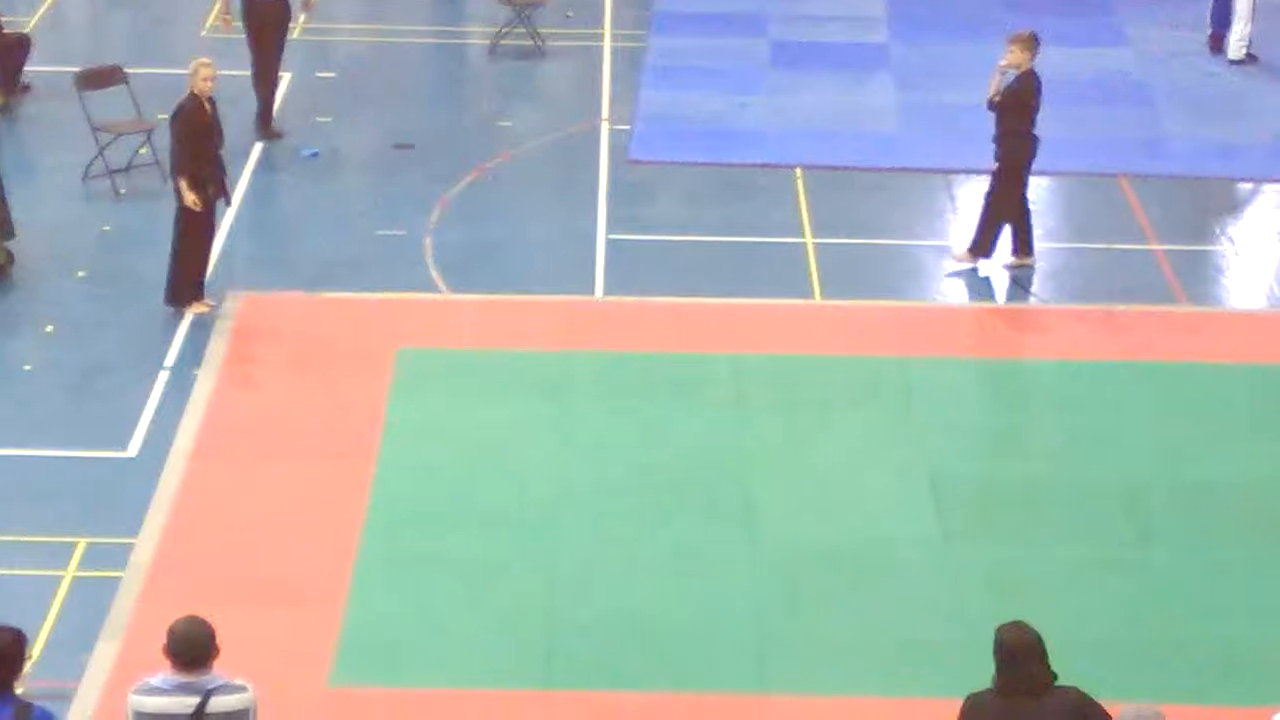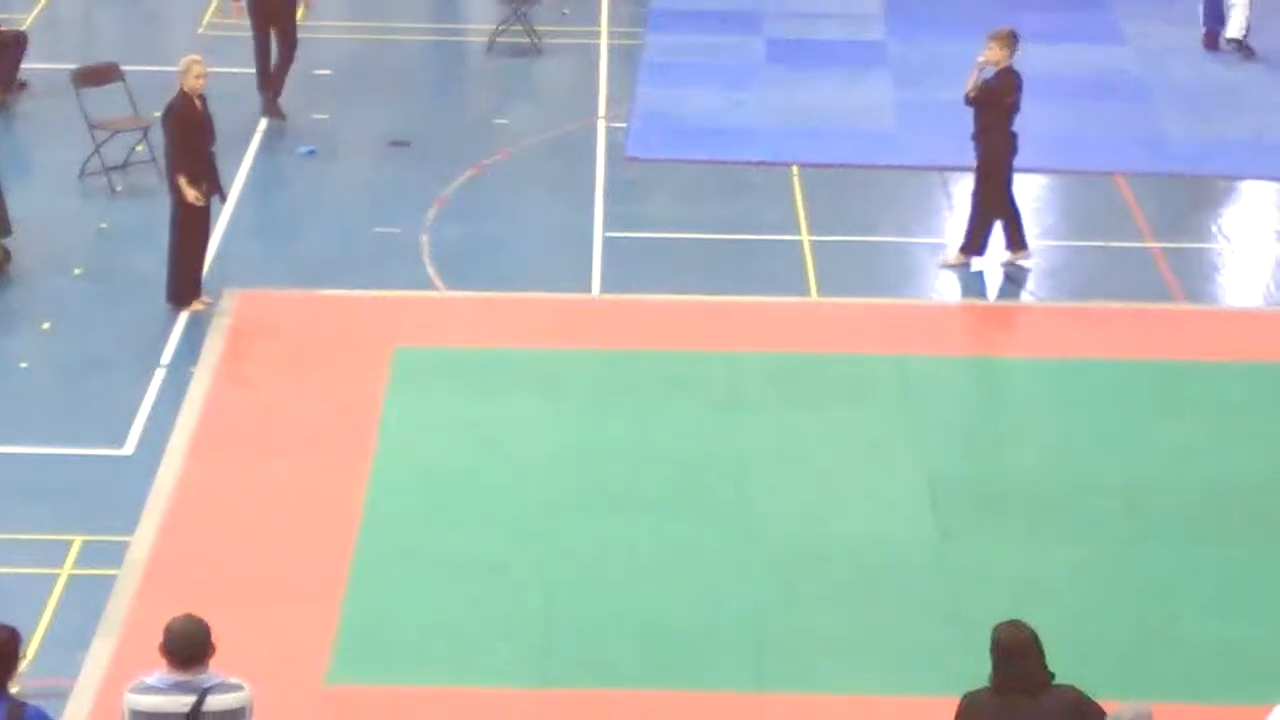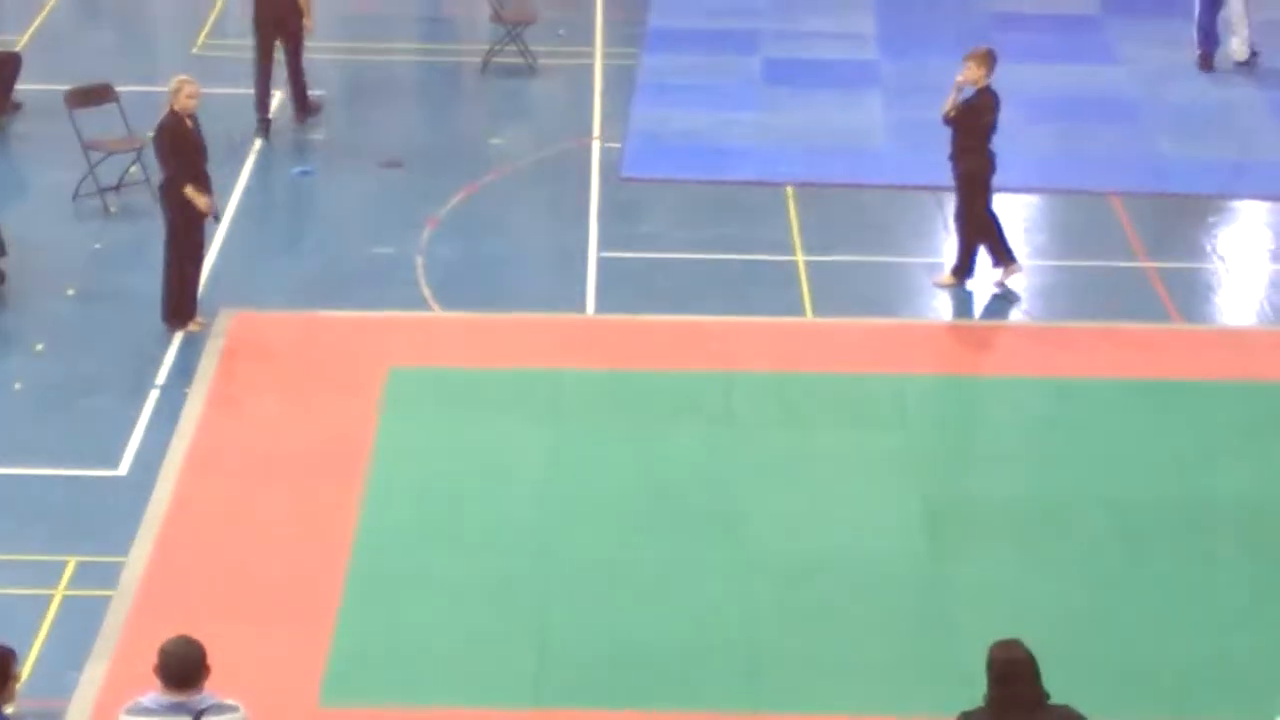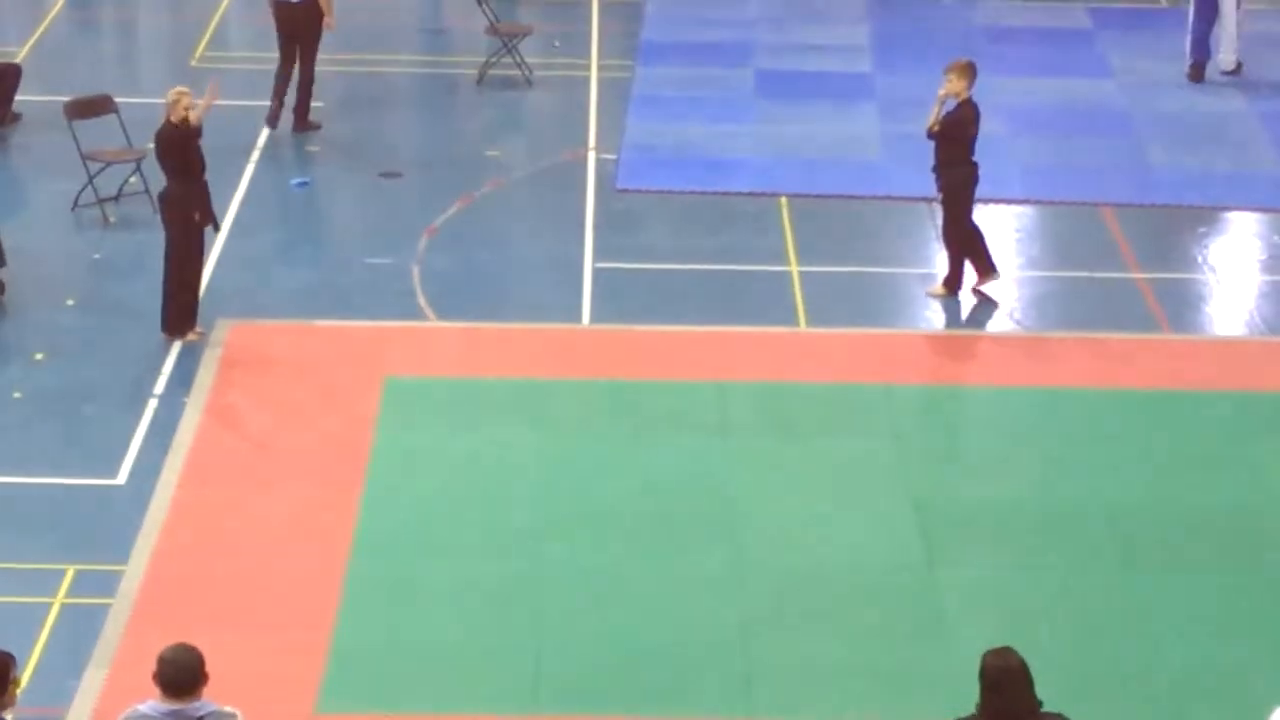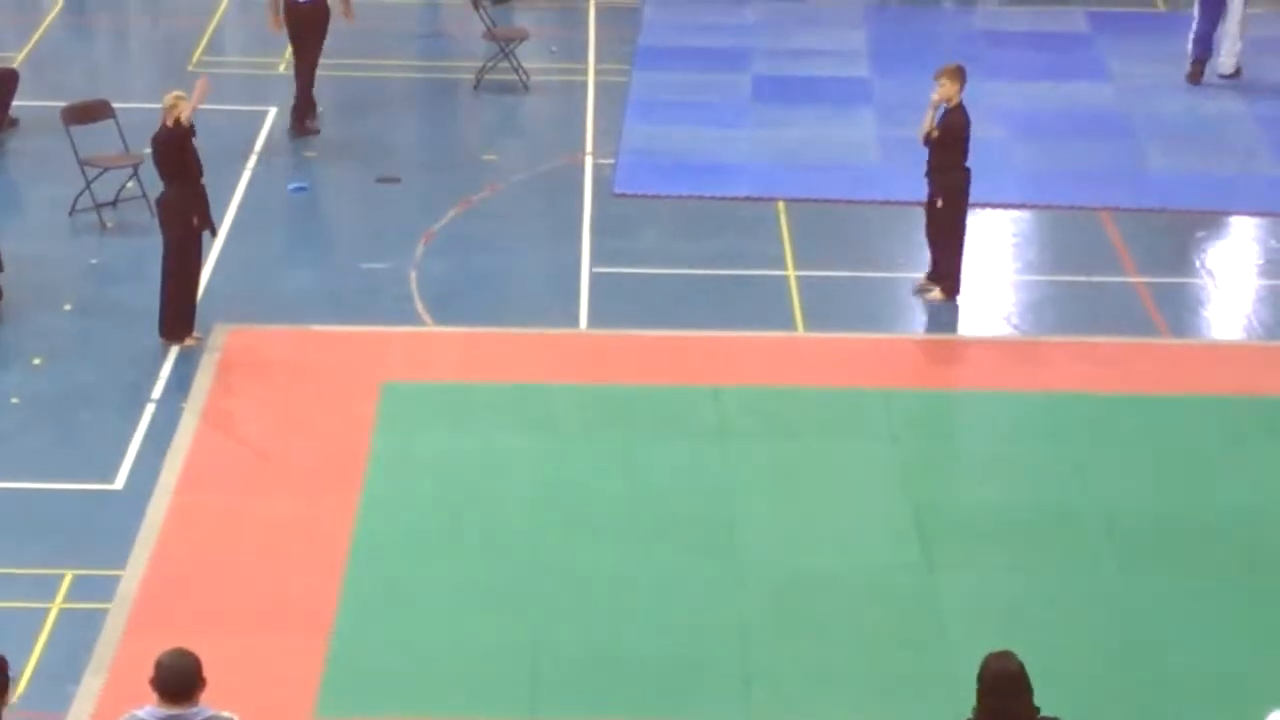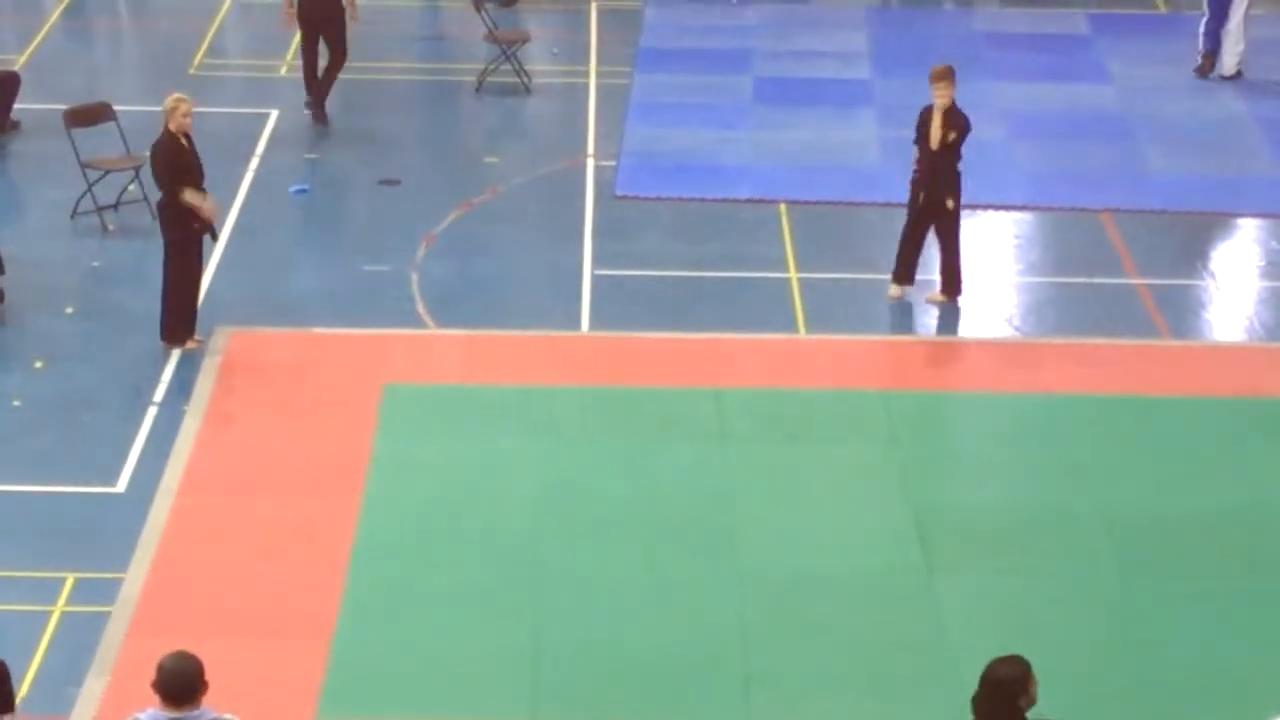
dt=0.3s
person 1, frame 1
left shoulder: (209, 104)
right shoulder: (185, 110)
right elbow: (178, 154)
left wrist: (218, 180)
right wrist: (185, 190)
left hip: (208, 180)
right hip: (192, 183)
left knee: (204, 238)
right knee: (188, 239)
left ankle: (196, 293)
right ankle: (182, 298)
person 1, frame 2
left shoulder: (200, 102)
right shoulder: (176, 109)
right elbow: (173, 153)
left wrist: (210, 179)
right wrist: (184, 186)
left hip: (202, 177)
right hip: (186, 180)
left knee: (199, 237)
right knee: (186, 238)
left ankle: (193, 292)
right ankle: (182, 297)
person 1, frame 3
left shoulder: (191, 121)
right shoulder: (167, 128)
right elbow: (172, 171)
left wrist: (202, 195)
right wrist: (194, 196)
left hip: (195, 195)
right hip: (180, 199)
left knee: (193, 256)
right knee: (180, 257)
left ankle: (187, 313)
right ankle: (177, 317)
person 1, frame 4
left shoulder: (183, 133)
right shoulder: (166, 136)
right elbow: (187, 128)
right wrist: (204, 107)
left hip: (192, 204)
right hip: (178, 206)
left knee: (193, 266)
right knee: (179, 266)
left ankle: (187, 322)
right ankle: (176, 327)
person 1, frame 5
left shoulder: (181, 136)
right shoulder: (162, 140)
right elbow: (179, 127)
right wrist: (194, 102)
left hip: (189, 208)
right hip: (175, 211)
left knee: (190, 270)
right knee: (177, 271)
left ankle: (184, 327)
right ankle: (173, 332)
person 1, frame 6
left shoulder: (185, 140)
right shoulder: (162, 147)
right elbow: (167, 184)
left wrist: (200, 203)
right wrist: (196, 200)
left hip: (191, 215)
right hip: (176, 218)
left knee: (192, 274)
right knee: (178, 275)
left ankle: (186, 331)
right ankle: (174, 335)
person 2, frame 1
left shoulder: (1023, 85)
right shoulder: (1028, 81)
left elbow: (993, 103)
right elbow: (1005, 104)
left wrist: (998, 75)
right wrist: (1004, 76)
left hip: (1015, 148)
right hip: (1019, 146)
left knee: (997, 200)
right knee: (1015, 201)
left ankle: (976, 251)
right ankle: (1024, 252)
person 2, frame 2
left shoulder: (999, 83)
right shoulder: (1011, 78)
left elbow: (969, 98)
left wrist: (977, 71)
left hip: (993, 146)
right hip: (1000, 143)
left knee: (984, 198)
right knee: (1001, 197)
left ankle: (968, 251)
right ankle: (1018, 247)
person 2, frame 3
left shoulder: (977, 102)
right shoulder: (987, 97)
left elbow: (948, 118)
right elbow: (963, 119)
left wrist: (956, 90)
left hip: (971, 166)
right hip: (977, 163)
left knee: (967, 218)
right knee: (981, 215)
left ankle: (960, 272)
right ankle: (1007, 261)
person 2, frame 4
left shoulder: (962, 114)
right shoulder: (967, 109)
left elbow: (932, 132)
right elbow: (944, 132)
left wrist: (938, 104)
right wrist: (943, 105)
left hip: (956, 177)
right hip: (960, 174)
left knee: (953, 230)
right knee: (964, 225)
left ankle: (952, 283)
right ankle: (986, 269)
person 2, frame 5
left shoulder: (956, 119)
right shoulder: (951, 113)
left elbow: (928, 139)
left wrist: (931, 110)
left hip: (951, 183)
right hip: (944, 180)
left knee: (949, 234)
right knee: (935, 230)
left ankle: (949, 287)
right ankle: (936, 277)
person 2, frame 6
left shoulder: (958, 119)
right shoulder: (927, 113)
left elbow: (936, 145)
left wrist: (939, 114)
right wrist: (916, 172)
left hip: (946, 184)
right hip: (923, 181)
left knee: (948, 237)
right knee: (912, 232)
left ankle: (949, 289)
right ankle: (900, 280)
